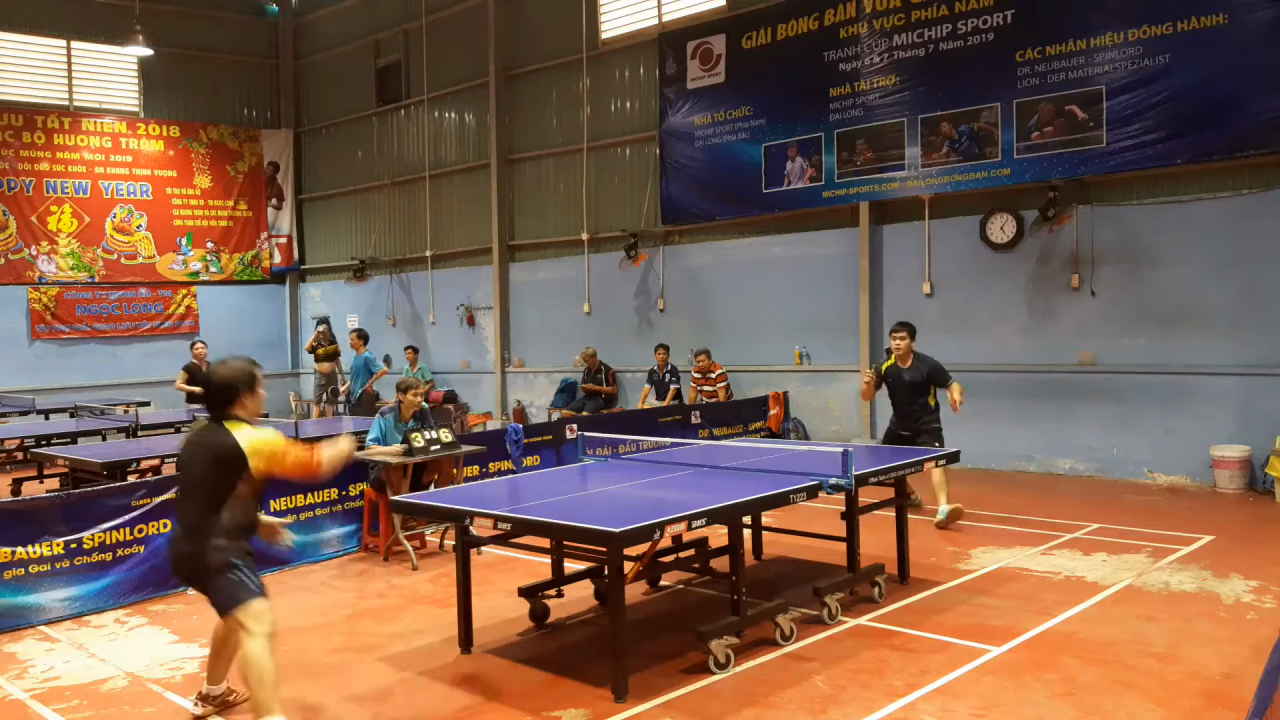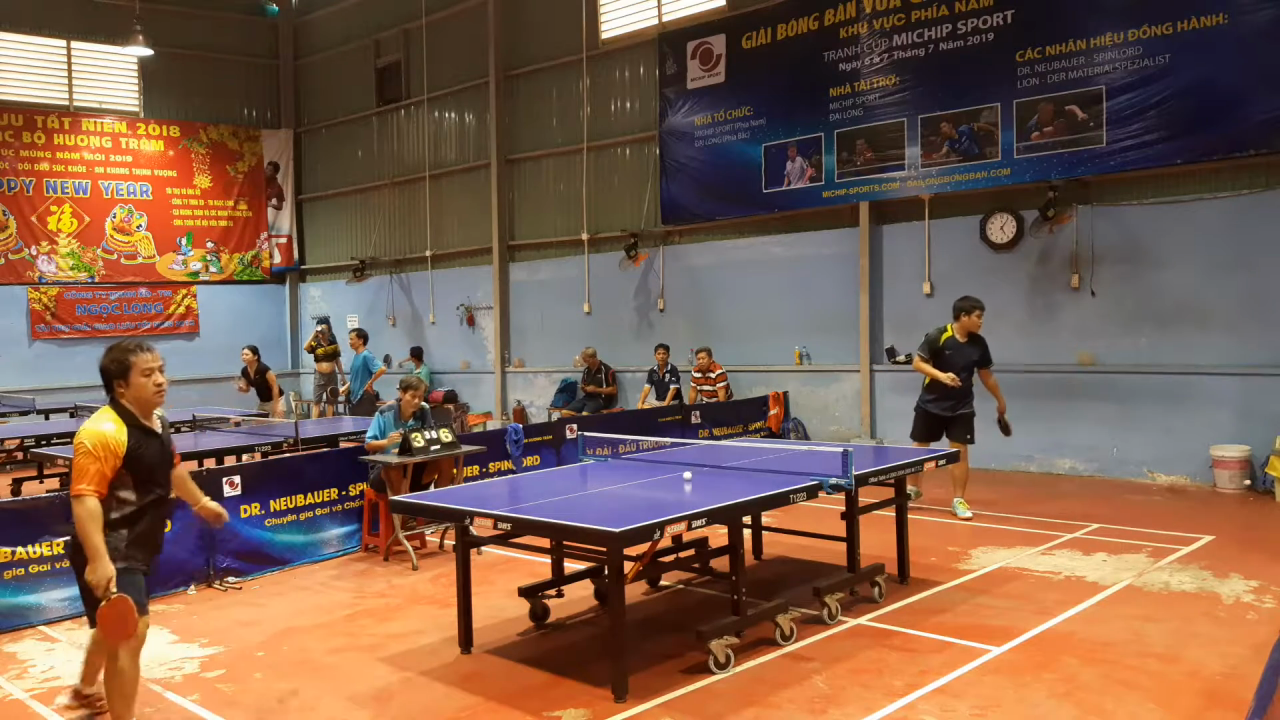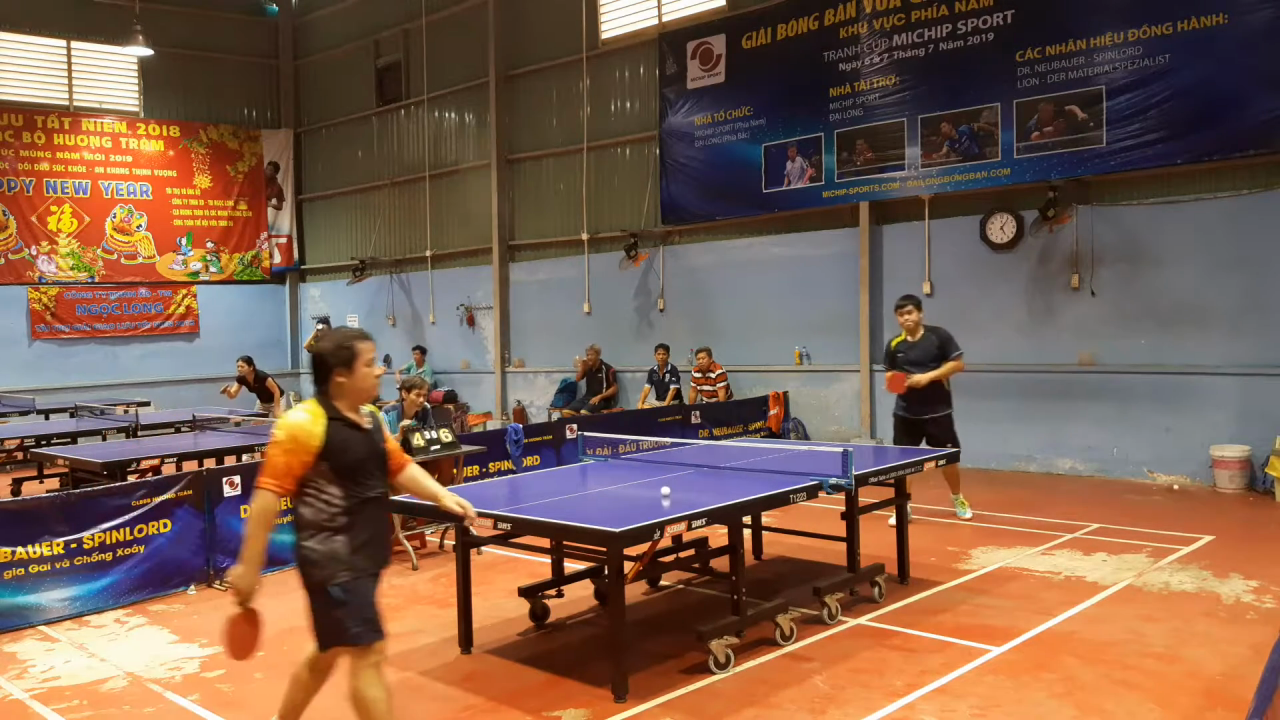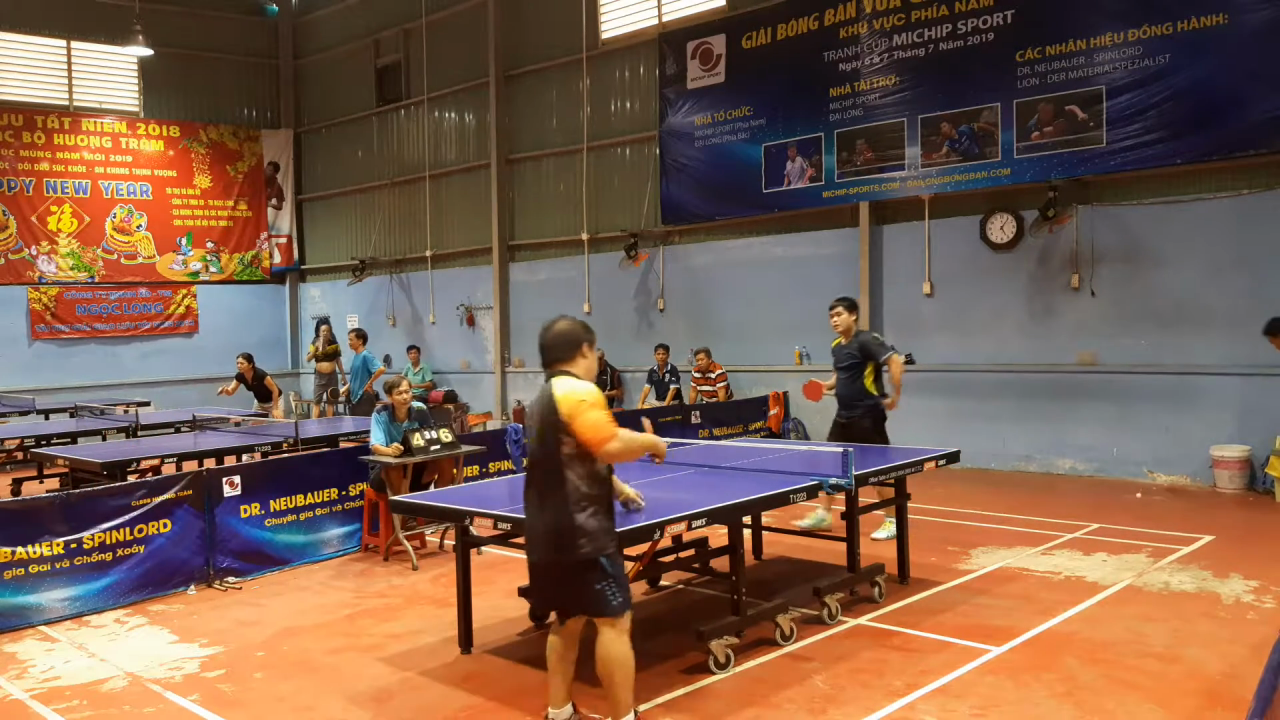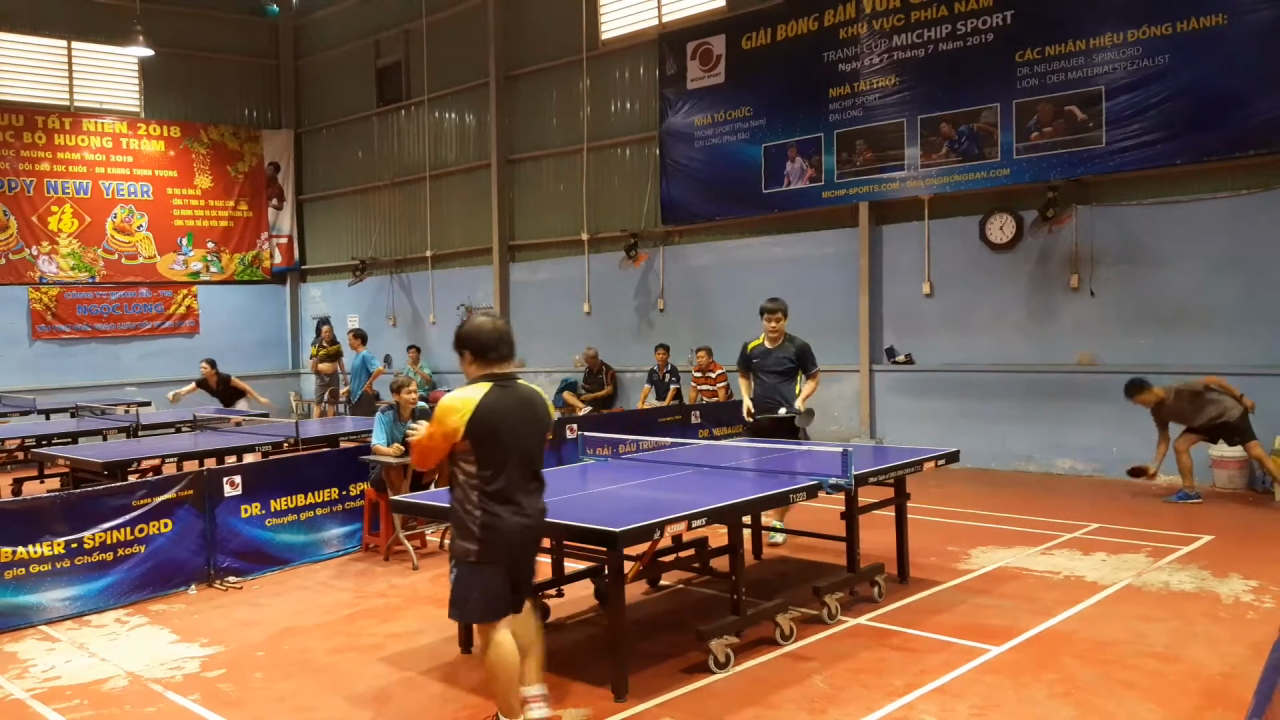
dt=1s
person 1, frame 1
left shoulder: (198, 438)
right shoulder: (254, 441)
right elbow: (318, 464)
left wrist: (257, 521)
right wrist: (345, 446)
left hip: (188, 551)
right hip: (216, 554)
left knee: (238, 612)
right knee: (256, 627)
person 1, frame 2
left shoulder: (154, 420)
right shoulder: (103, 431)
left elbow: (170, 469)
right elbow: (84, 497)
left wrist: (201, 503)
right wrist: (99, 558)
left hip: (138, 544)
right hip: (112, 550)
right knee: (133, 631)
person 1, frame 3
left shoulder: (370, 418)
right shoulder: (303, 424)
left elbow: (401, 467)
right elbow: (268, 494)
left wrist: (446, 497)
right wrist: (249, 565)
left hip: (366, 558)
right hip: (335, 563)
left knee: (332, 650)
right knee: (368, 656)
person 1, frame 4
left shoulder: (549, 395)
right shoulder: (577, 391)
right elbow: (609, 446)
left wrist: (618, 488)
right wrist: (651, 442)
left hip: (548, 532)
right hip: (581, 533)
left knee: (567, 621)
right knee: (614, 623)
person 1, frame 5
left shoulder: (458, 404)
right shoulder: (538, 400)
left elbow: (424, 460)
left wrist: (427, 437)
left hip: (481, 532)
right hip: (527, 524)
left knee: (494, 625)
right knee: (520, 608)
person 2, frame 1
left shoulder: (928, 364)
right shoulder: (885, 367)
left elbow: (953, 385)
right elbow: (867, 397)
left wrist: (956, 395)
right wrist: (867, 383)
left hip: (927, 424)
right hip: (899, 425)
left ankle: (943, 508)
right ankle: (911, 495)
person 2, frame 2
left shoulder: (979, 343)
right shoulder: (937, 337)
left elbow: (985, 373)
right elbow: (917, 362)
left wrist: (1000, 400)
right wrist: (941, 375)
left hip: (962, 407)
right hip: (931, 404)
left knee: (960, 452)
right knee: (919, 449)
left ankle: (959, 501)
right ankle: (913, 488)
person 2, frame 3
left shoulder: (939, 336)
right shoulder: (894, 345)
left elbow: (957, 364)
right elbow: (889, 373)
left wrist: (928, 376)
left hip: (937, 409)
right hip: (906, 411)
left ankle: (957, 498)
person 2, frame 4
left shoulder: (866, 341)
right shoulder: (836, 346)
left elbow: (896, 362)
left wrist: (894, 396)
right wrist: (827, 385)
left hip: (867, 416)
right hip: (844, 415)
left ankle: (893, 520)
right ankle: (822, 515)
person 2, frame 5
left shoulder: (799, 347)
right shoulder: (750, 348)
left elbow: (813, 378)
right elbow: (743, 375)
left wrist: (801, 399)
right wrist: (746, 398)
left hip: (788, 419)
right hip: (759, 418)
left ankle: (778, 523)
right ankle: (775, 509)
